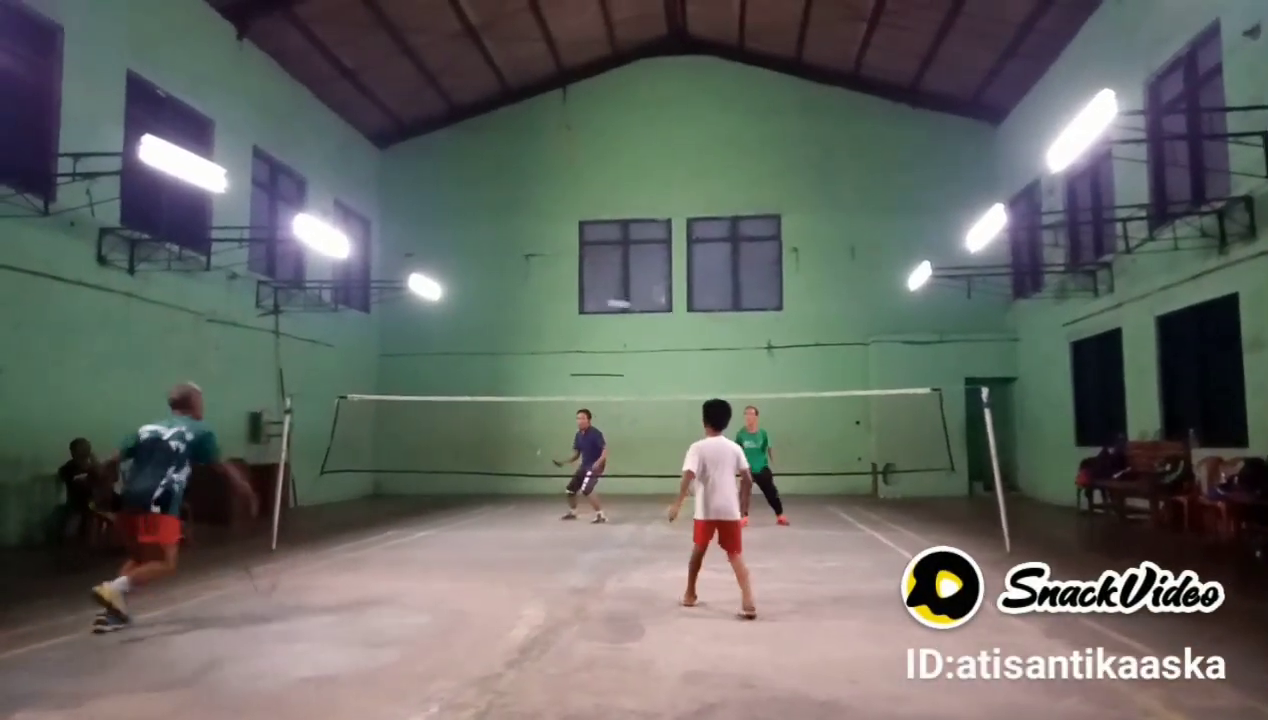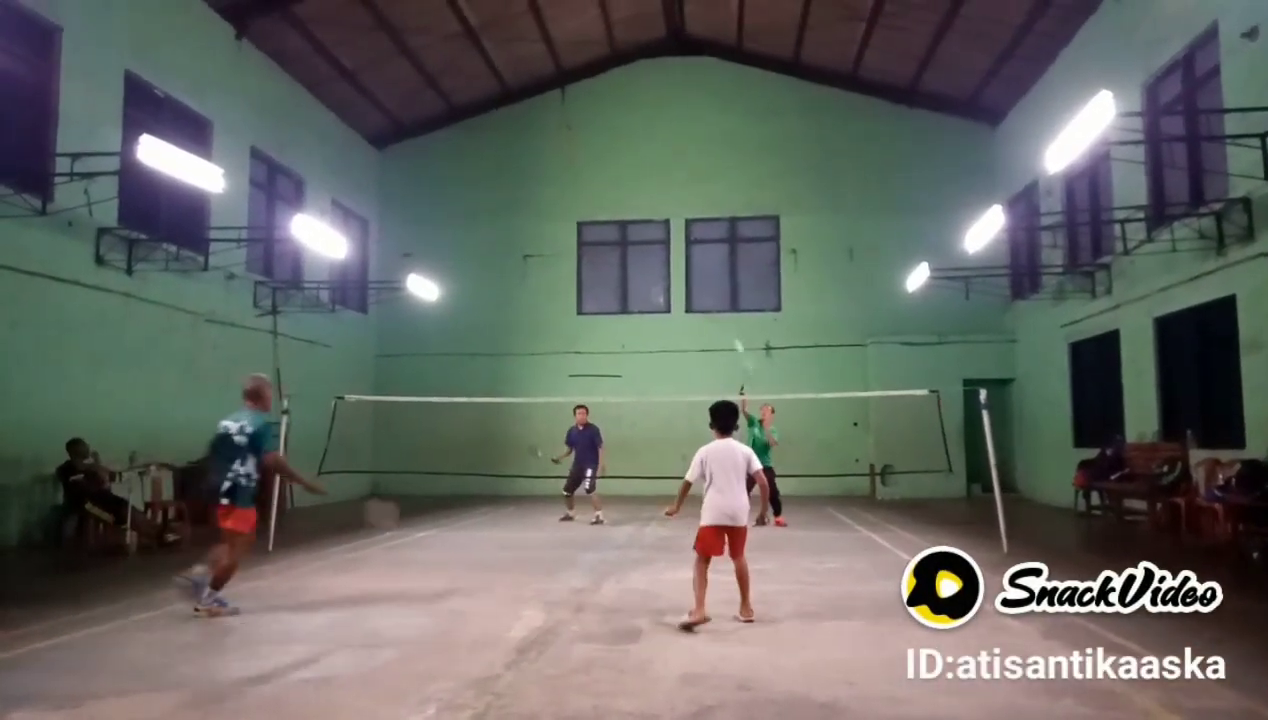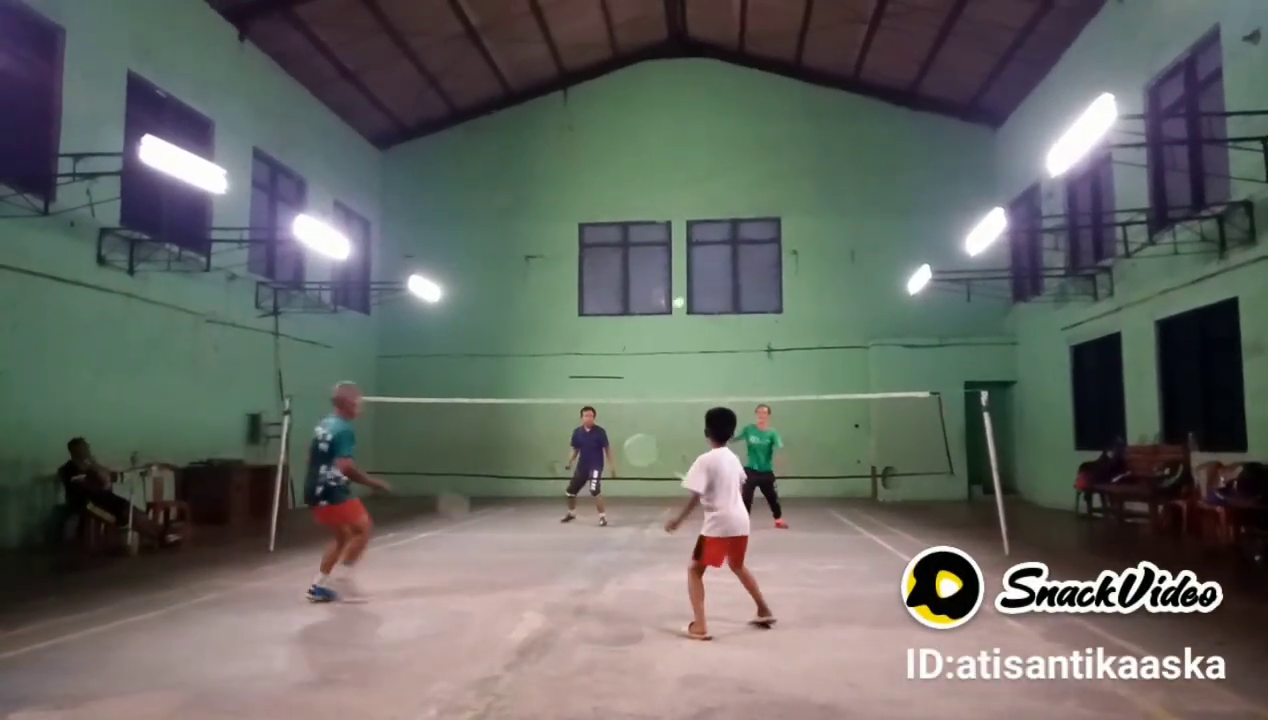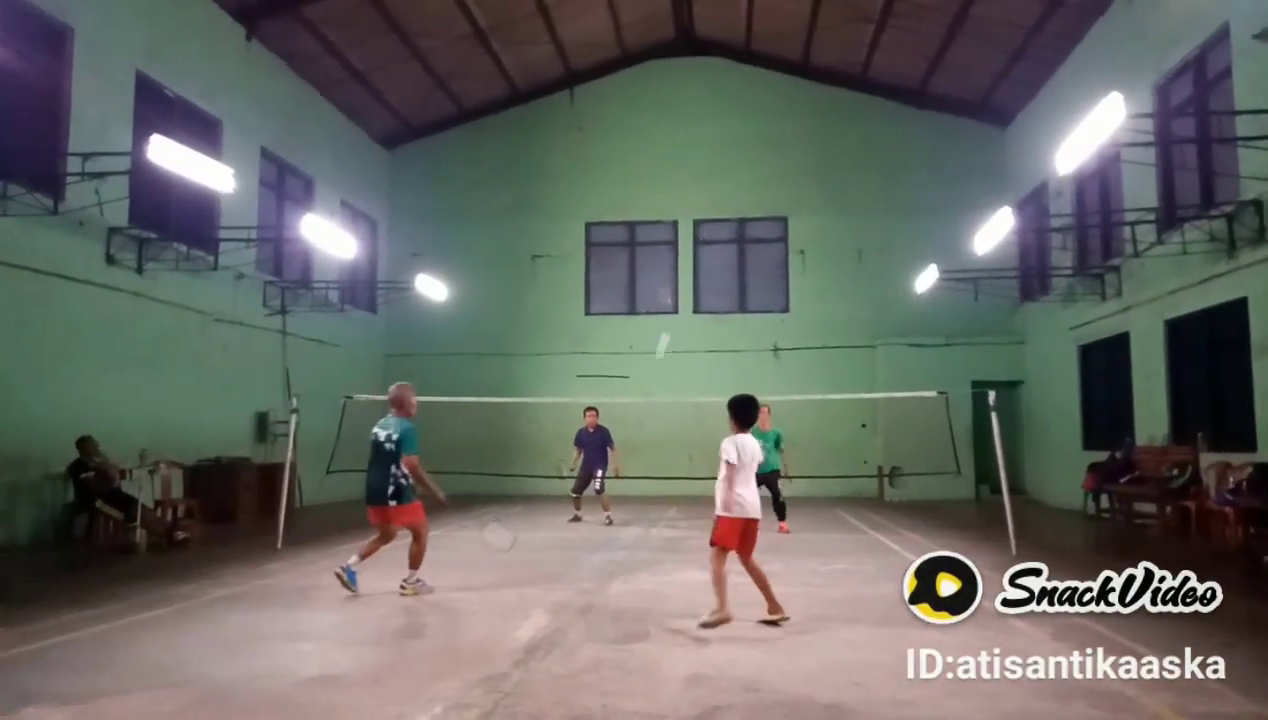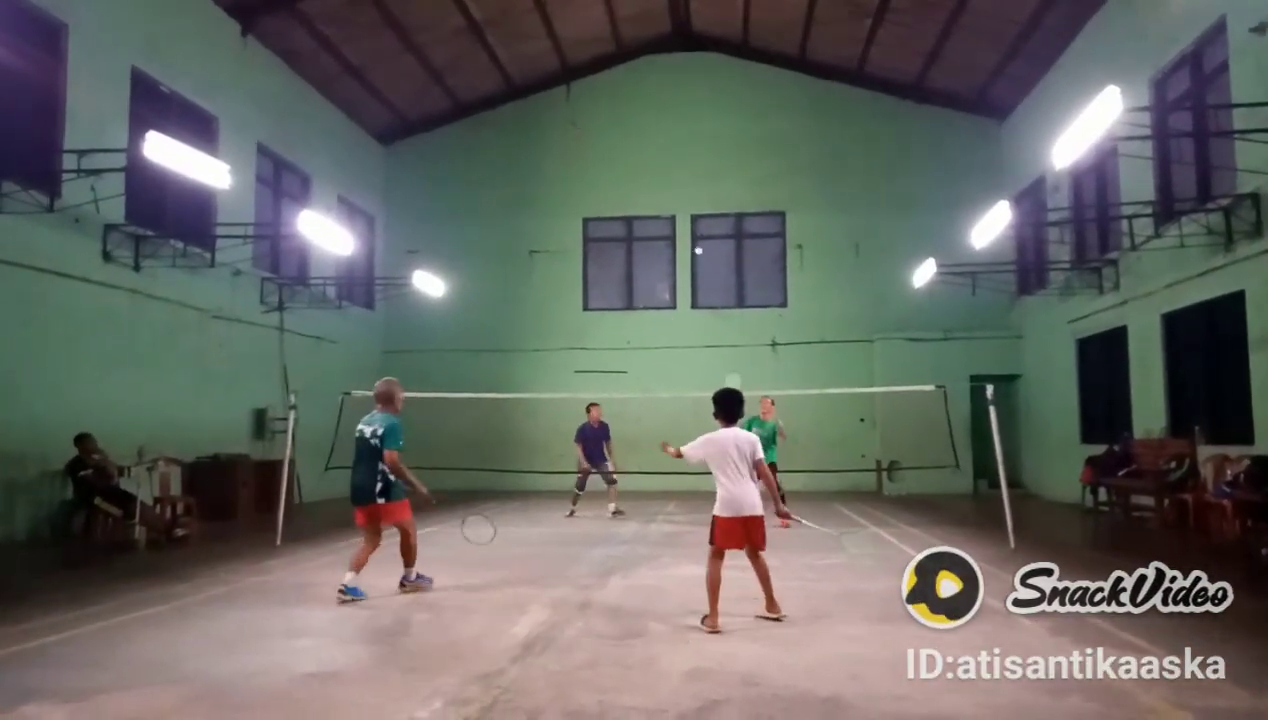
dt=0.4s
person 1, frame 1
left shoulder: (698, 448)
right shoulder: (734, 448)
left elbow: (688, 476)
right elbow: (747, 479)
left wrist: (677, 504)
right wrist: (742, 503)
left hip: (706, 510)
right hip: (730, 510)
left knee: (698, 551)
right knee: (735, 556)
left ankle: (690, 594)
right ankle: (747, 601)
person 1, frame 2
left shoulder: (704, 452)
right shoulder: (745, 451)
left elbow: (688, 483)
right elbow: (763, 482)
left wrist: (677, 506)
right wrist: (764, 510)
left hip: (713, 514)
right hip: (739, 513)
left knee: (701, 563)
right knee: (738, 558)
left ankle: (699, 610)
right ankle: (745, 608)
person 1, frame 3
left shoulder: (704, 460)
right shoulder: (732, 459)
left elbow: (695, 497)
left wrist: (678, 519)
left hip: (717, 525)
right hip: (740, 522)
left knee: (695, 571)
right knee: (738, 567)
left ankle: (699, 624)
right ankle: (764, 610)
person 1, frame 4
left shoulder: (731, 442)
right shoulder: (754, 444)
left elbow: (731, 467)
left wrist: (727, 496)
left hip: (731, 510)
right hip: (751, 509)
left knee: (717, 557)
right knee: (746, 558)
left ankle: (721, 609)
right ankle: (775, 608)
person 1, frame 5
left shoulder: (709, 440)
right shoulder: (751, 439)
left elbow: (679, 453)
right elbow: (764, 472)
left wrist: (667, 448)
right wrist: (778, 503)
left hip: (726, 506)
right hip: (753, 506)
left knee: (715, 559)
right knee: (755, 555)
left ankle: (712, 617)
right ankle: (772, 606)
person 2, frame 1
left shoulder: (147, 429)
right shoulder: (199, 433)
left elbow: (113, 461)
right elbow: (225, 468)
right wrist: (249, 493)
left hip: (131, 498)
right hip: (159, 501)
left knee: (139, 558)
right knee: (163, 563)
left ankle: (109, 613)
right ankle: (113, 589)
person 2, frame 2
left shoulder: (227, 422)
right shoulder: (262, 424)
left elbow: (212, 455)
right elbow: (272, 461)
right wrist: (304, 482)
left hip: (223, 490)
right hip: (239, 494)
left knee: (230, 545)
right knee: (235, 551)
left ankle: (199, 573)
right ankle: (207, 599)
person 2, frame 3
left shoulder: (325, 424)
right shoulder: (344, 430)
right elbow: (346, 467)
right wrist: (373, 483)
left hip: (318, 492)
right hip: (332, 493)
left knee: (343, 537)
right knee: (363, 531)
left ankle: (319, 585)
right ankle: (341, 577)
person 2, frame 4
left shoulder: (379, 426)
right shoulder: (406, 429)
right elbow: (411, 466)
right wrist: (435, 491)
left hip: (375, 491)
right hip: (397, 492)
left knee: (385, 535)
right knee: (420, 531)
left ankle: (349, 566)
right ankle: (411, 581)
person 2, frame 5
left shoulder: (364, 422)
right shoulder: (391, 424)
right elbow: (391, 461)
right wrist: (417, 486)
left hip: (359, 490)
right hip: (383, 490)
left knee: (372, 539)
right knee: (408, 530)
left ankle: (348, 585)
right ankle: (409, 578)
